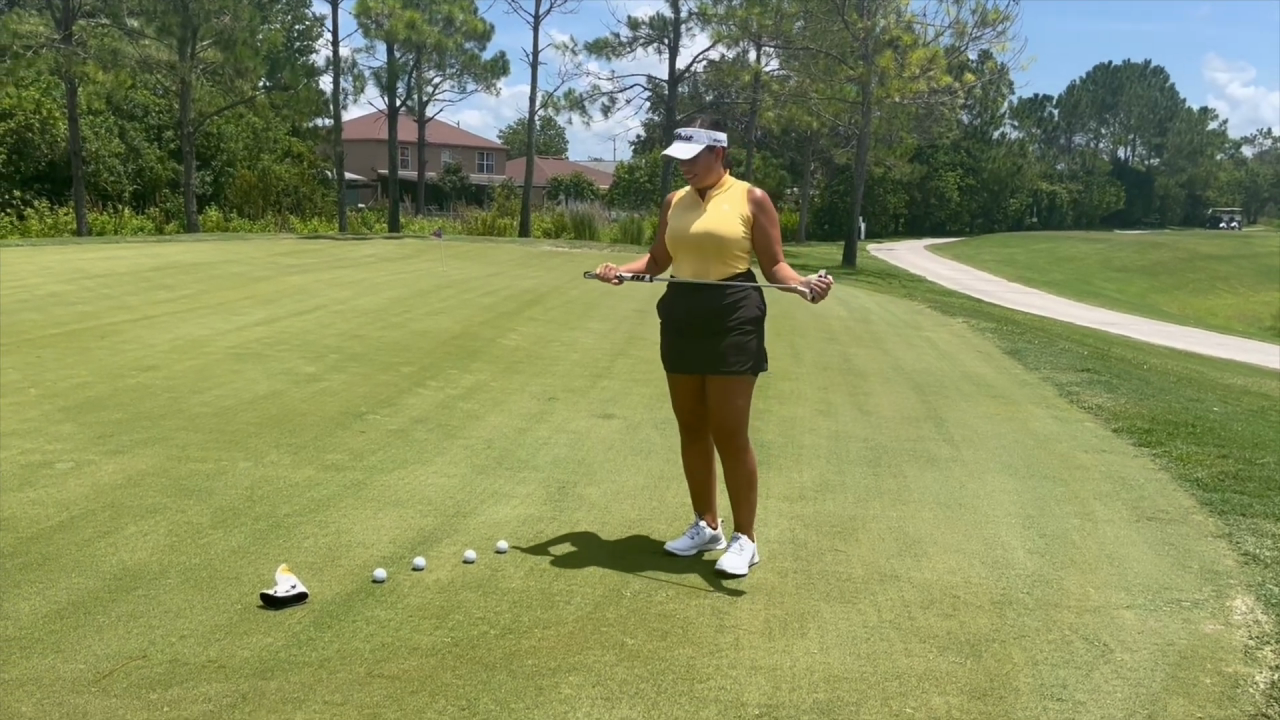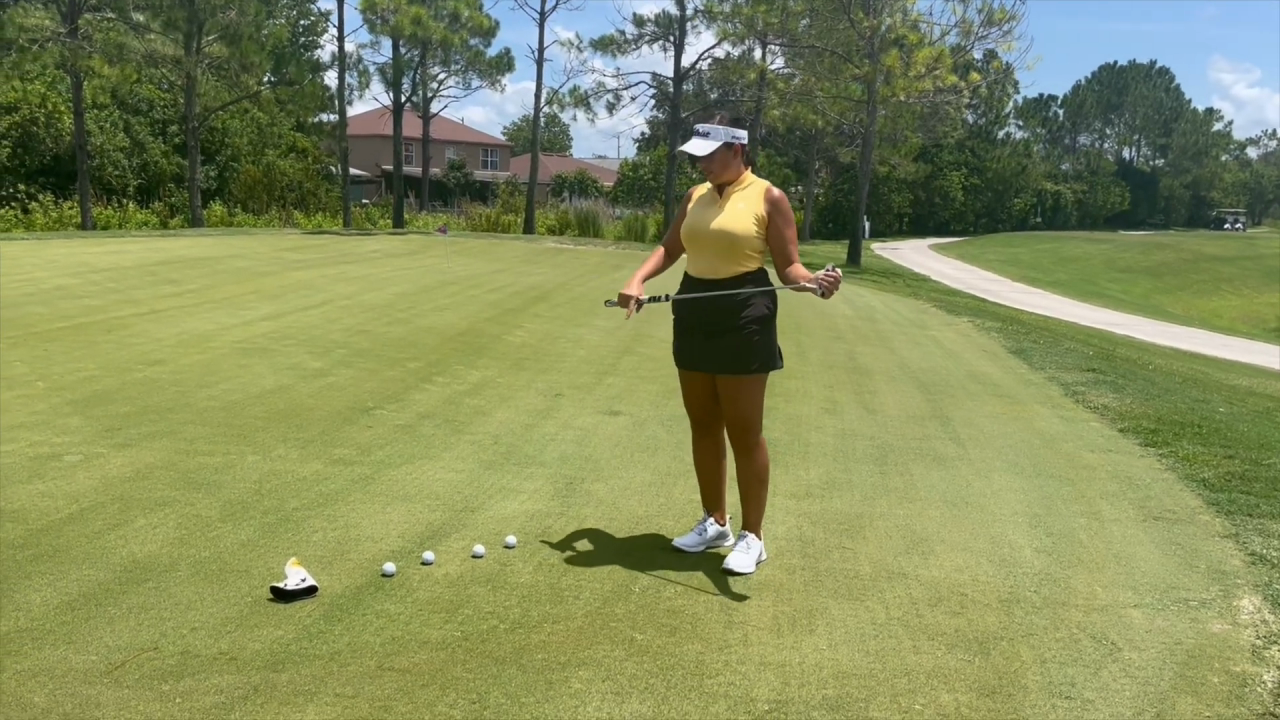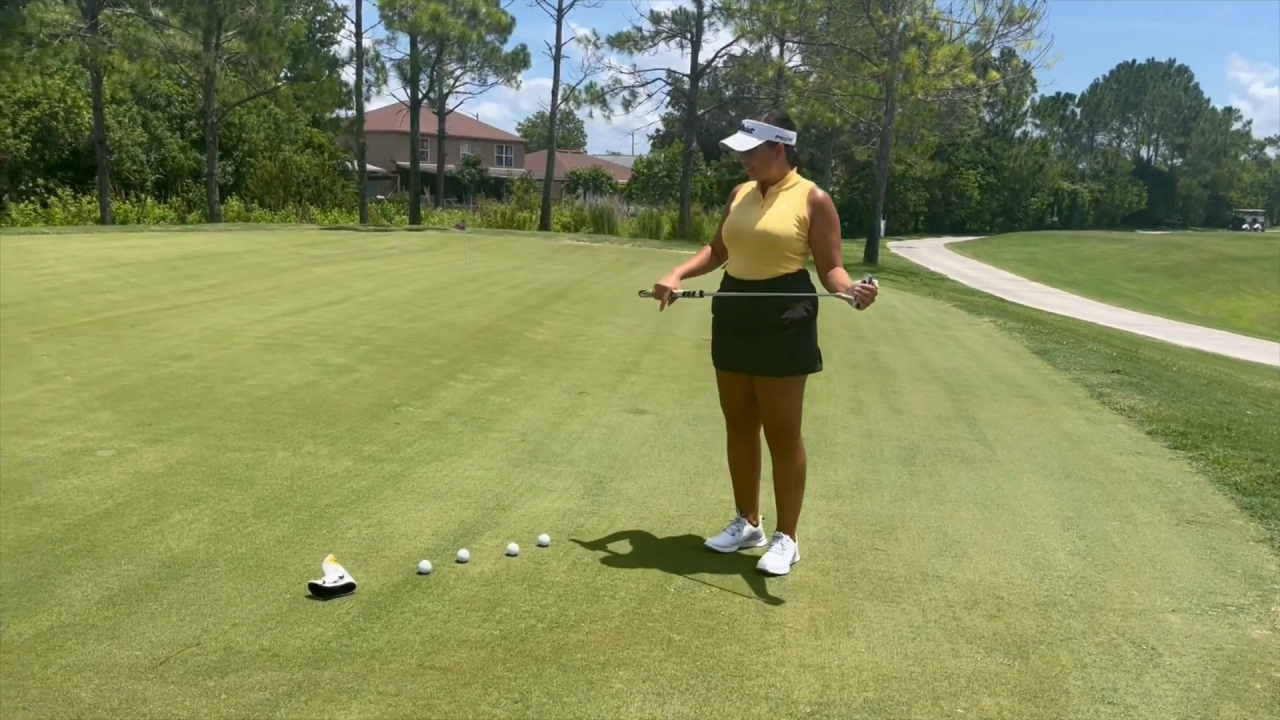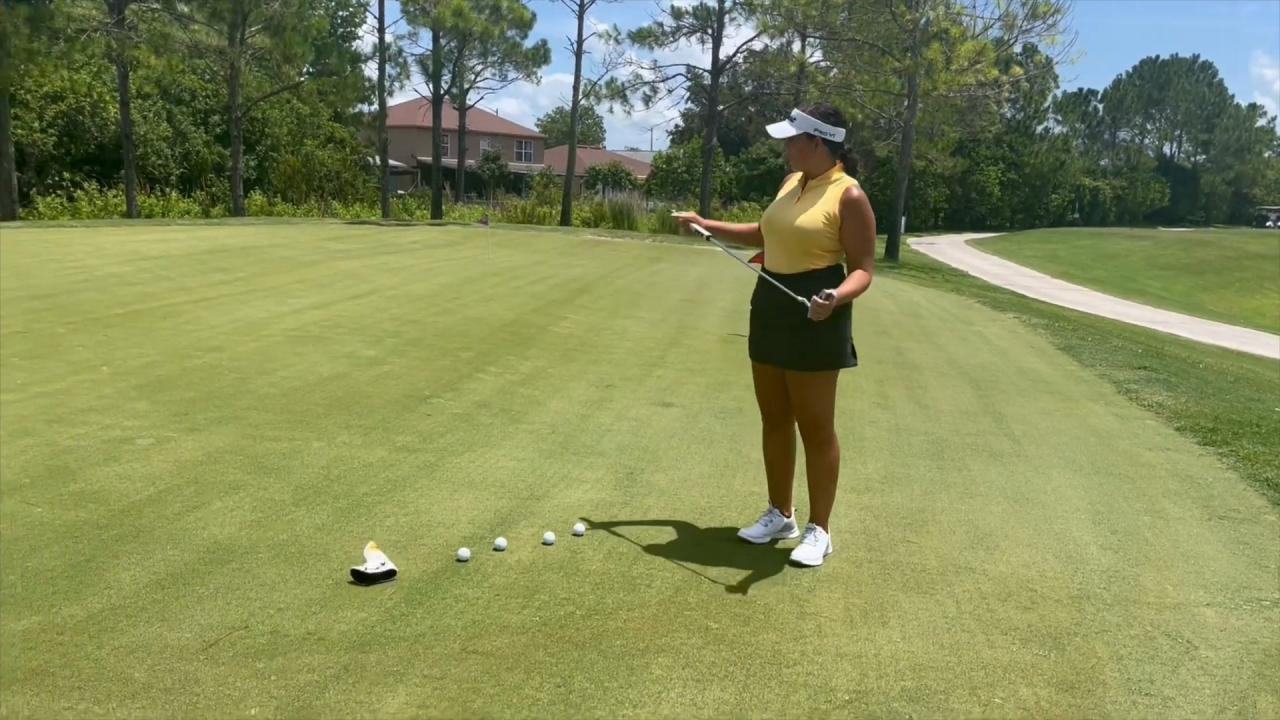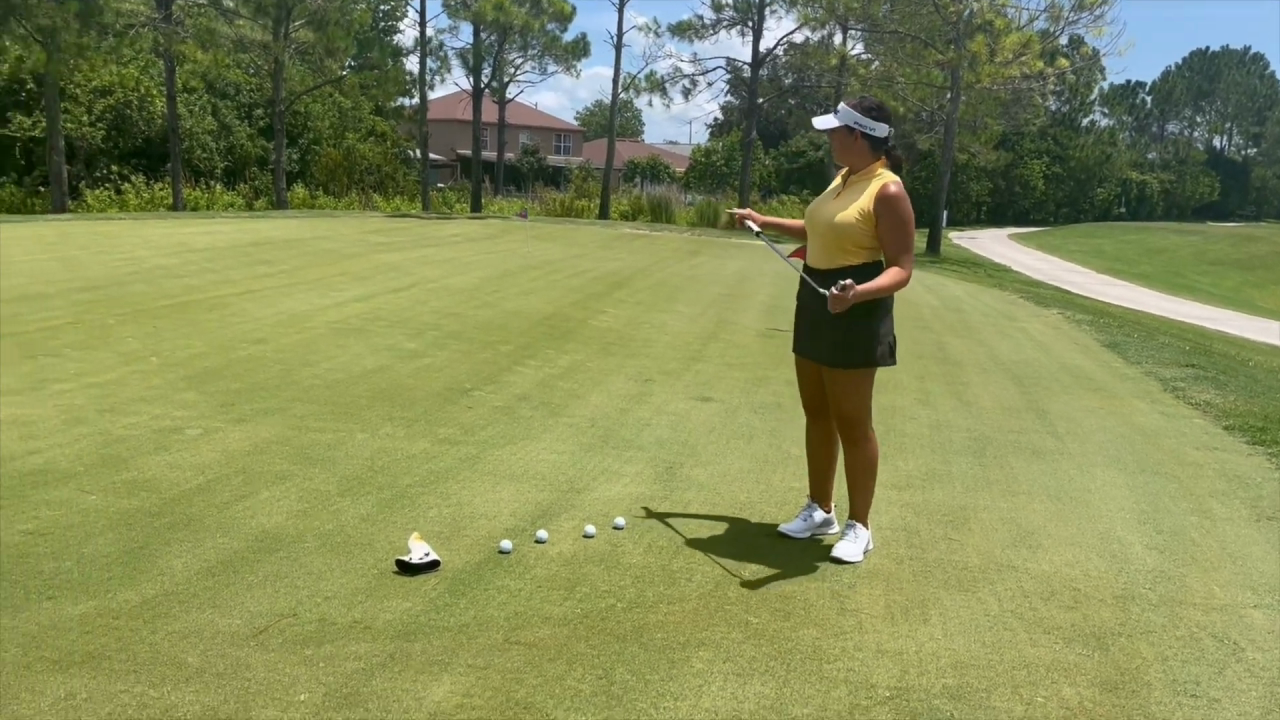
dt=0.4s
person 1, frame 1
left shoulder: (751, 198)
right shoulder: (675, 202)
left elbow: (774, 265)
right elbow: (658, 259)
left wrist: (804, 283)
right wrist: (620, 271)
left hip: (732, 320)
right hip: (681, 319)
left knee: (730, 435)
right knee: (692, 429)
left ankle: (744, 538)
right ankle: (706, 525)
person 1, frame 2
left shoulder: (769, 197)
right shoulder: (695, 196)
left elbow: (788, 265)
right elbow: (670, 248)
left wrist: (813, 281)
right wrist: (638, 279)
left hip: (744, 318)
right hip: (693, 315)
left knee: (744, 432)
right knee: (703, 426)
left ankle: (752, 537)
right ankle: (714, 522)
person 1, frame 3
left shoulder: (812, 198)
right shoulder: (740, 193)
left elbow: (830, 266)
right elbow: (718, 250)
left wrist: (851, 289)
right wrist: (678, 274)
left hip: (783, 319)
right hip: (732, 315)
left knee: (782, 434)
right knee: (739, 427)
left ankle: (786, 538)
right ankle: (747, 522)
person 1, frame 4
left shoulder: (849, 196)
right shoulder: (792, 183)
left elbow: (863, 269)
right elbow: (766, 234)
left wrist: (836, 298)
right wrist: (705, 224)
left hip: (813, 318)
right hip: (770, 306)
left knee: (816, 426)
right knee: (774, 419)
left ankle: (819, 530)
right ankle: (780, 514)
person 1, frame 5
left shoulder: (887, 191)
right shoulder: (844, 178)
left elbow: (901, 268)
left wrist: (856, 293)
right wrist: (765, 222)
left hip: (854, 314)
right hip: (816, 304)
left knee: (852, 422)
right knee: (817, 413)
left ankle: (858, 526)
right ankle: (819, 509)
